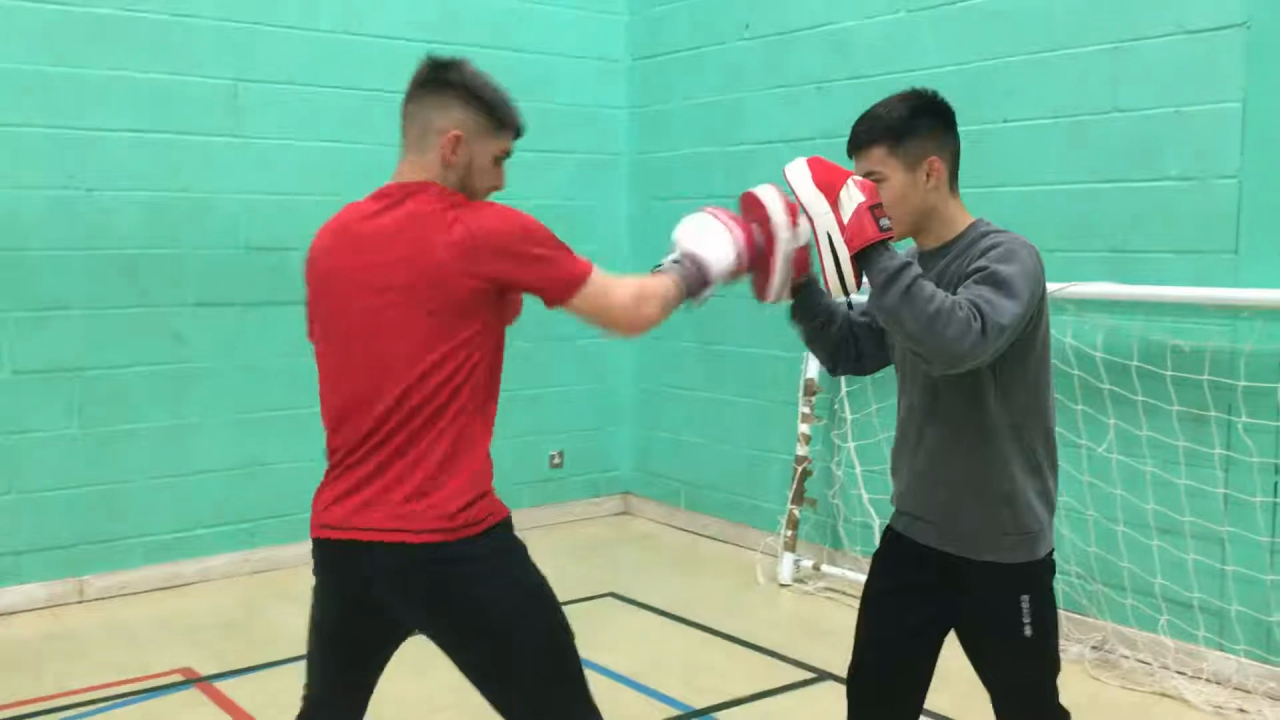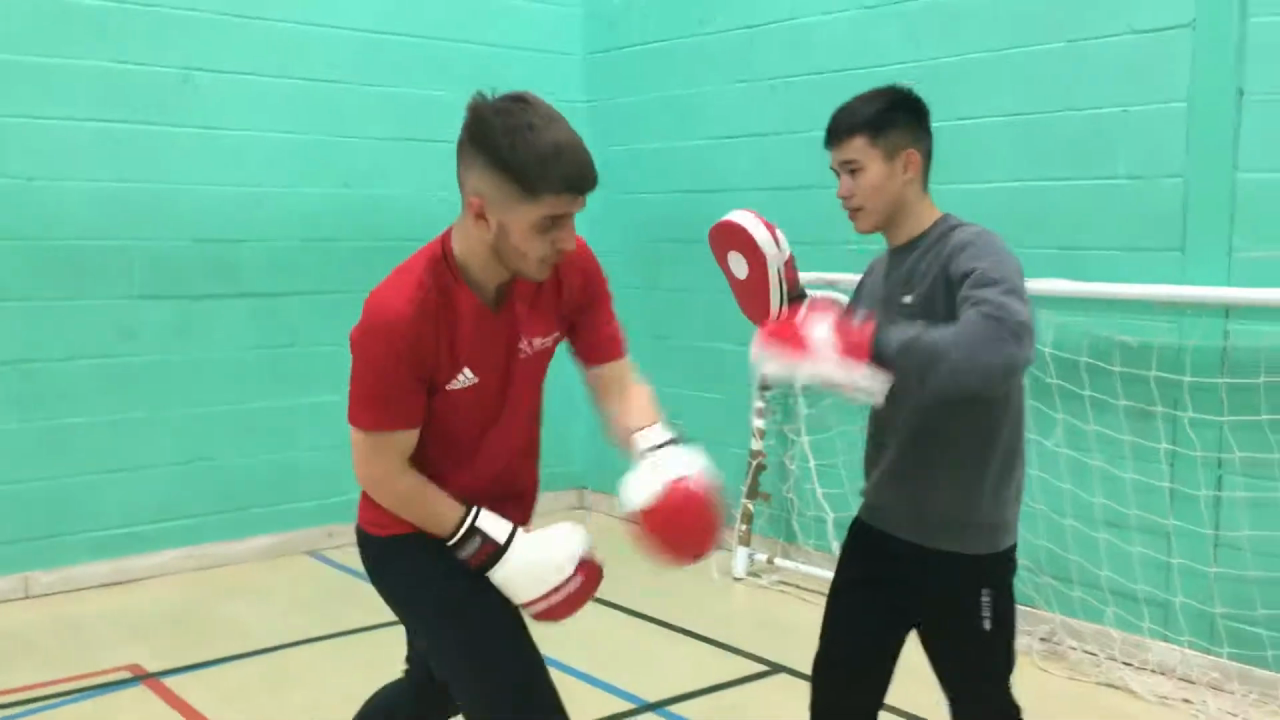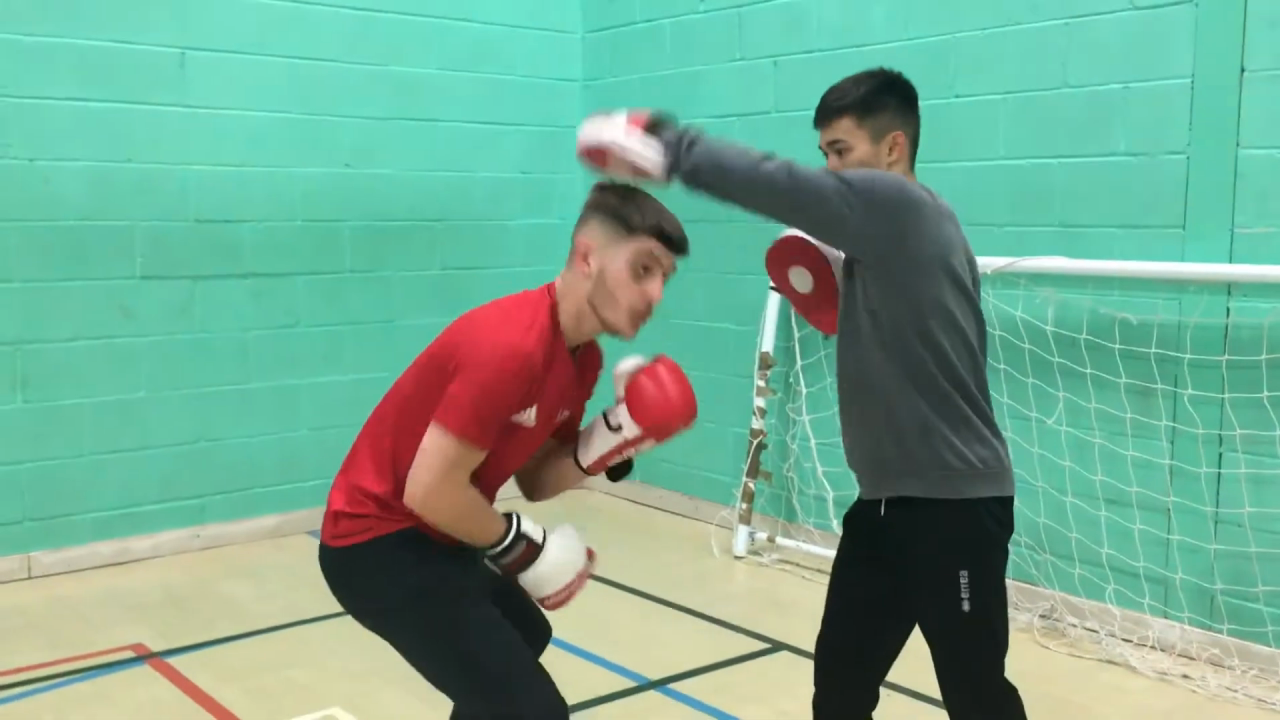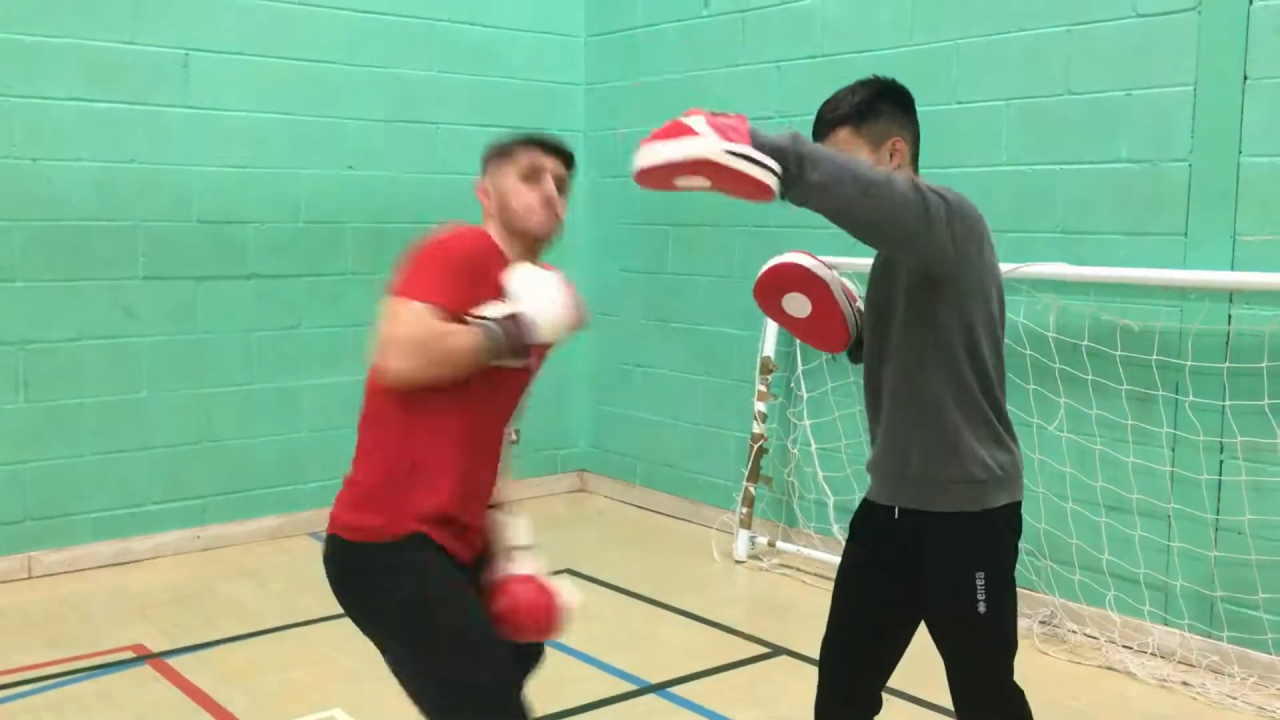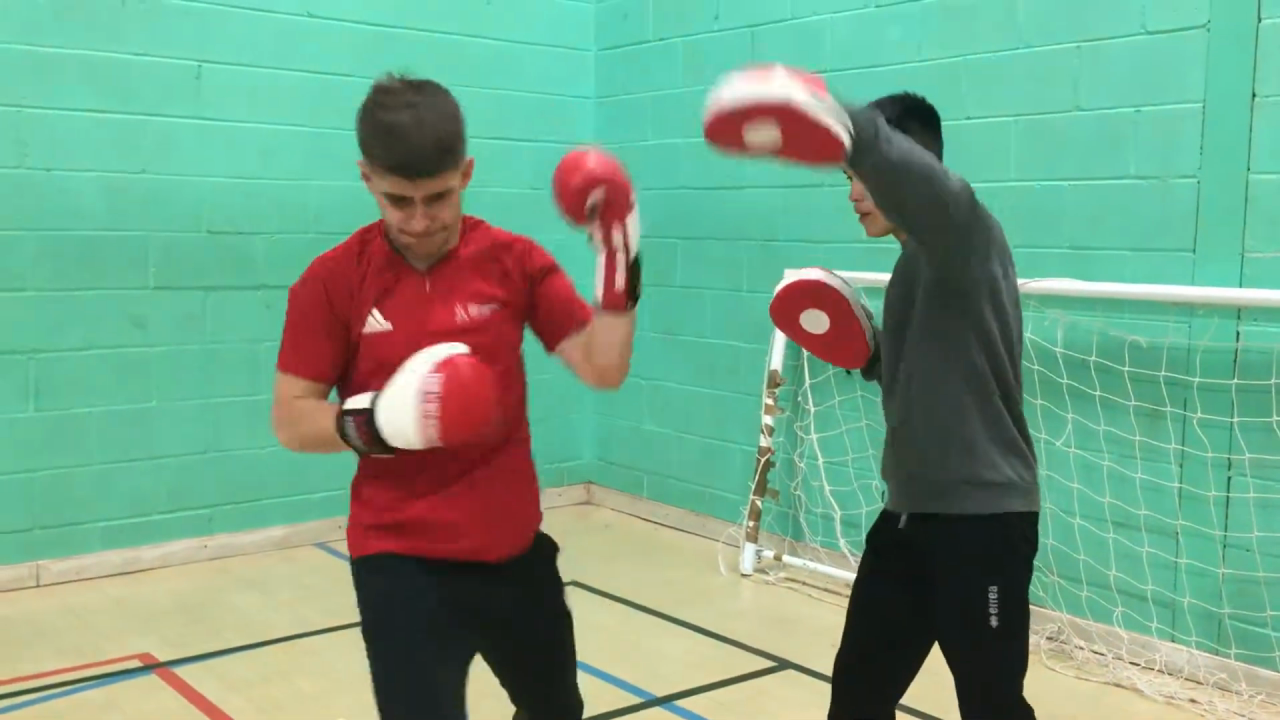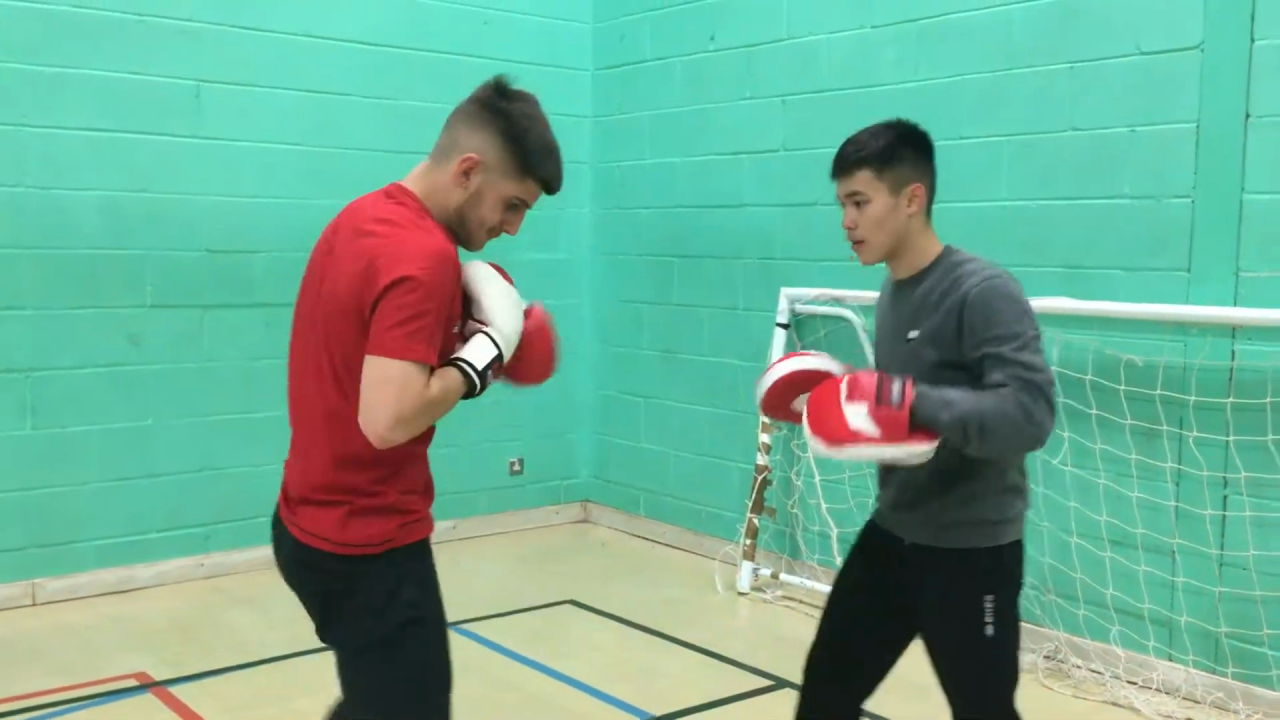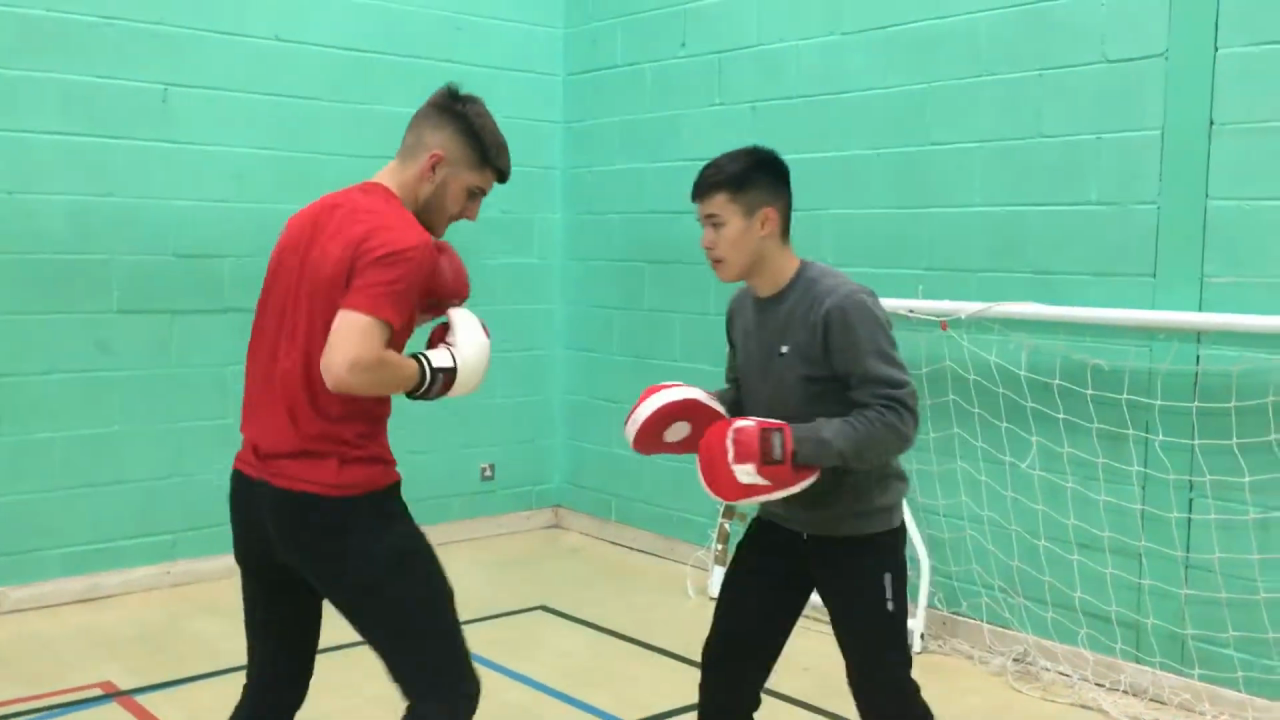
dt=0.4s
person 1, frame 1
left shoulder: (1006, 257)
right shoulder: (915, 268)
left elbow: (956, 341)
right elbow: (852, 349)
left wrist: (868, 253)
right wrist: (801, 286)
left hip: (1004, 549)
right hip: (915, 536)
person 1, frame 2
left shoulder: (974, 253)
right shoulder: (882, 272)
left elbow: (1000, 345)
right elbow: (845, 361)
left wrist: (874, 346)
right wrist: (790, 312)
left hip: (966, 540)
right hip: (883, 526)
person 1, frame 3
left shoulder: (894, 208)
right shoulder: (889, 226)
left elbow: (772, 182)
left wrist: (665, 141)
right wrist: (839, 313)
left hip: (955, 502)
right hip: (886, 498)
person 1, frame 4
left shoulder: (950, 221)
right shoulder: (902, 249)
left elbow: (872, 195)
left wrist: (771, 155)
right wrist: (854, 337)
left hip: (967, 511)
right hip: (893, 504)
person 1, frame 5
left shoulder: (966, 239)
right shoulder: (917, 257)
left elbow: (935, 190)
left wrist: (850, 131)
right wrist: (869, 353)
left hip: (983, 519)
right hip: (911, 514)
person 1, frame 6
left shoulder: (985, 292)
right shoulder: (891, 295)
left elbow: (1030, 413)
left wrist: (922, 405)
right wrist: (858, 395)
left hip: (973, 550)
right hip: (891, 536)
person 1, frame 7
left shoulder: (843, 305)
right shoulder: (741, 309)
left elbow: (896, 418)
left wrist: (804, 443)
left hip: (860, 534)
right hip: (779, 527)
right knee: (725, 669)
person 2, frame 1
left shoulder: (331, 241)
right shoulder: (487, 231)
right elbow: (626, 311)
right wrist: (700, 265)
left hip: (343, 538)
right hip: (449, 541)
person 2, frame 2
left shoulder: (566, 264)
right shoulder: (399, 316)
left elbow: (614, 381)
right elbow: (381, 473)
left wrist: (660, 452)
right wrist: (494, 544)
left hip: (492, 536)
right hip: (413, 540)
person 2, frame 3
left shoulder: (582, 357)
right shoulder: (513, 347)
left elbow: (537, 480)
right elbow: (430, 492)
left wrist: (608, 441)
right wrist: (525, 547)
left hip: (430, 532)
right hip: (378, 540)
left knee: (522, 638)
person 2, frame 4
left shoulder: (514, 290)
right shoulder: (457, 252)
right elbow: (401, 358)
left wrist: (500, 551)
right wrist: (513, 328)
left hip: (446, 545)
right hip: (400, 550)
left knee: (508, 657)
person 2, frame 5
left shoulder: (513, 262)
right shoulder: (329, 282)
left elbow: (603, 369)
right elbow: (292, 423)
left wrist: (620, 253)
right wrist: (375, 421)
left hip: (513, 552)
right hip: (400, 562)
person 2, frame 6
left shoulder: (362, 221)
right shoulder: (423, 257)
right elbow: (385, 420)
left wrist: (481, 333)
right wrist: (481, 358)
left hip: (314, 528)
right hip: (368, 549)
person 2, frame 7
left shoulder: (311, 219)
right shoulder: (404, 242)
right elbow: (346, 369)
right wrist: (436, 371)
left hip: (257, 490)
right hip: (340, 503)
